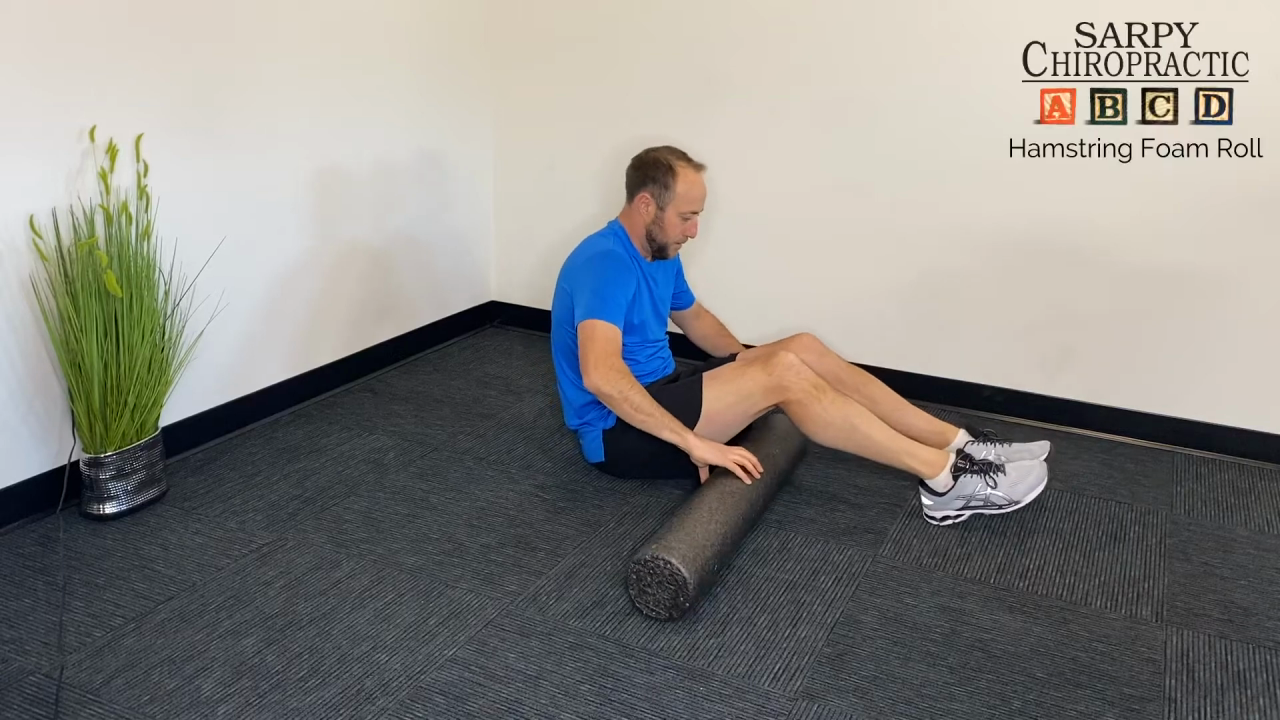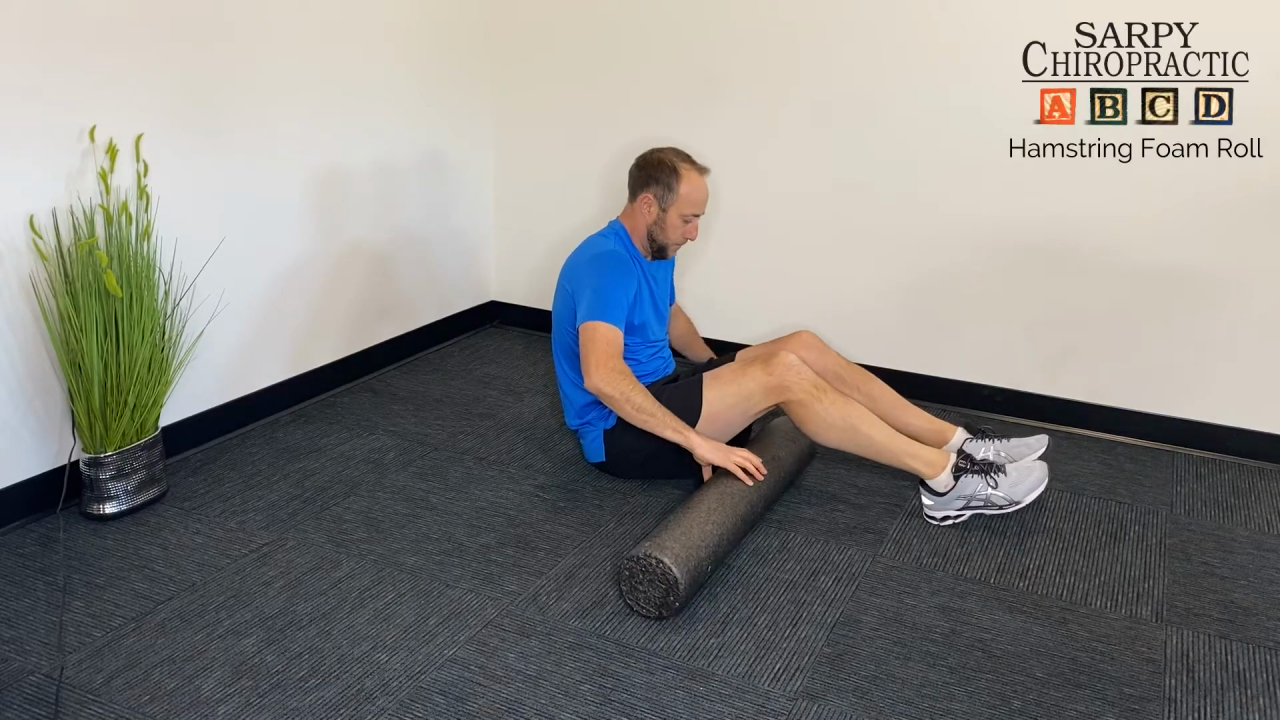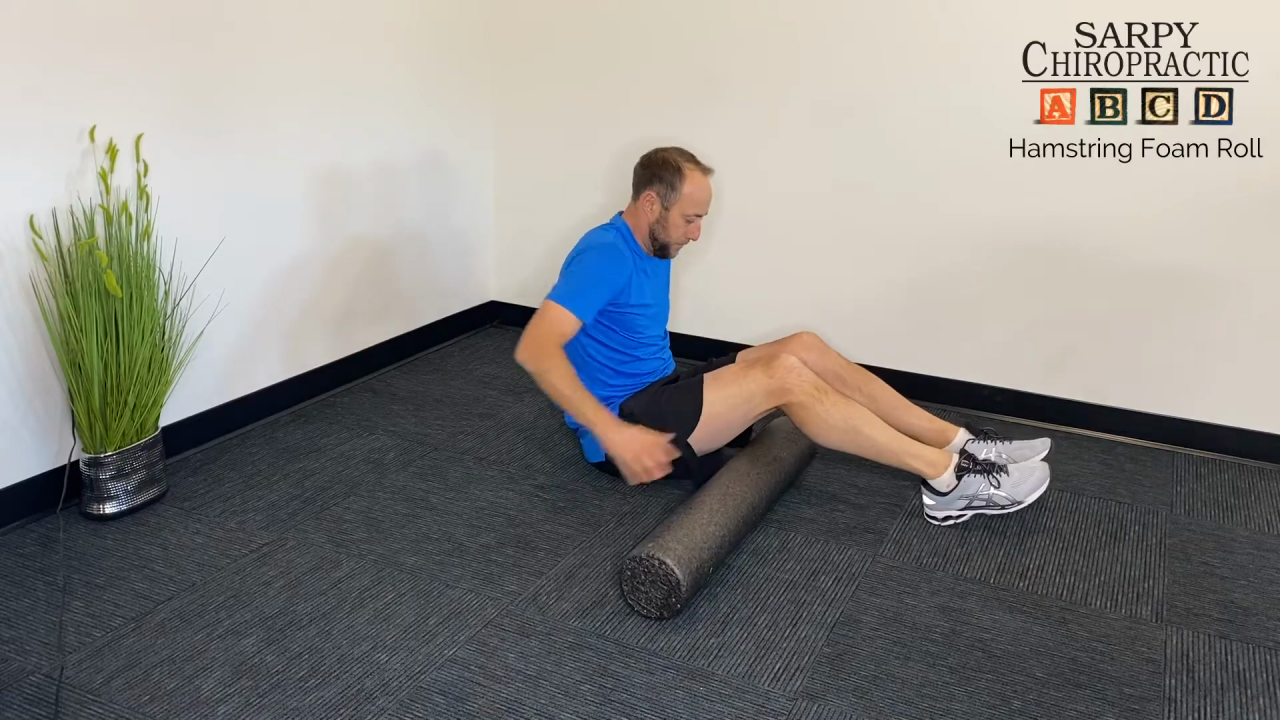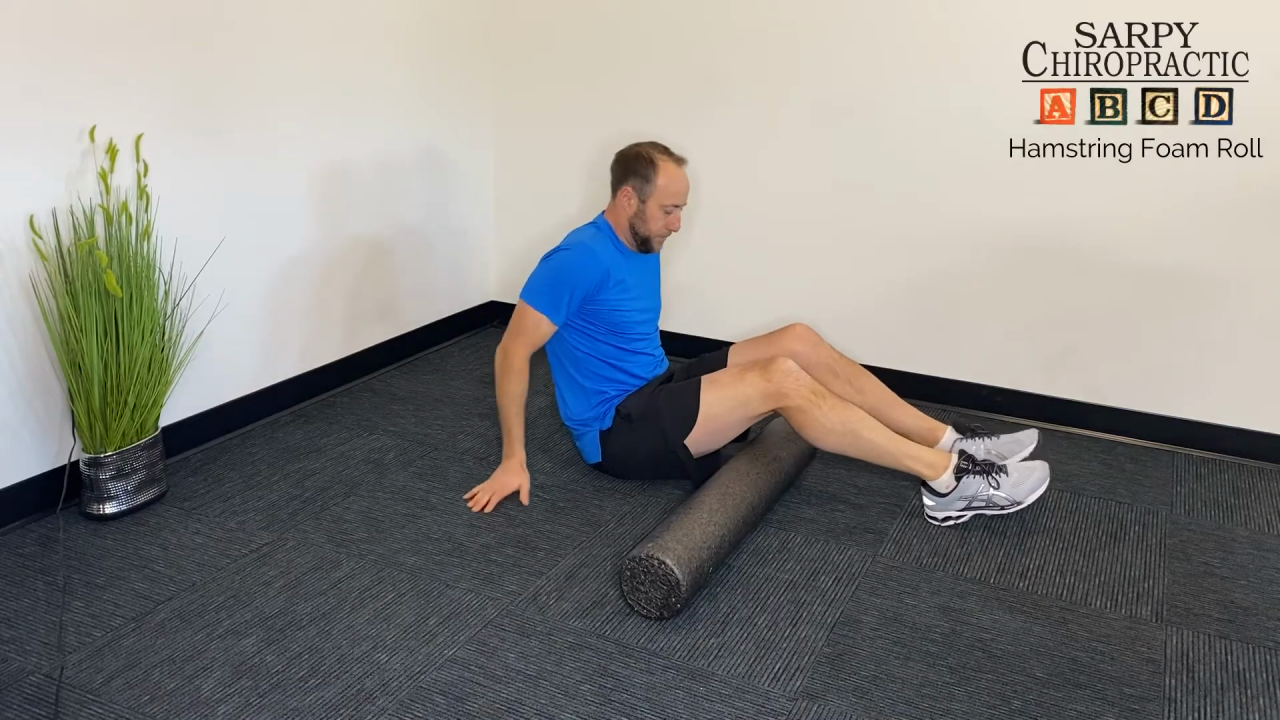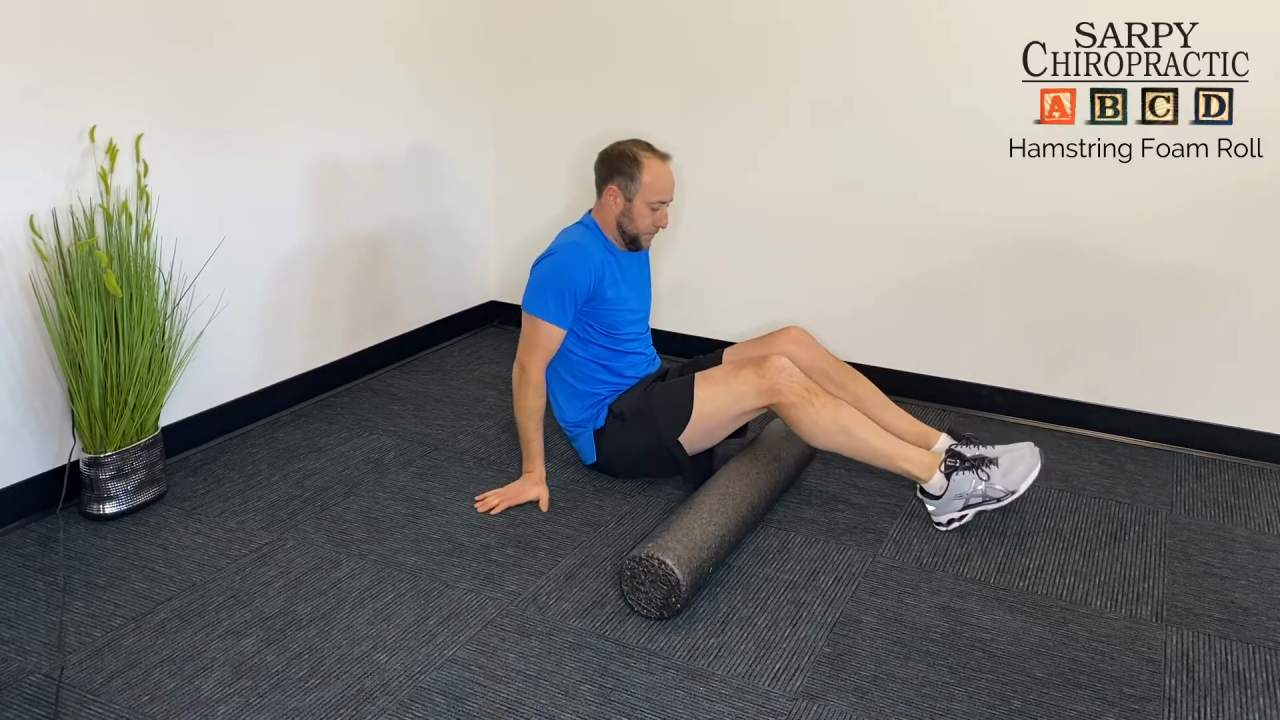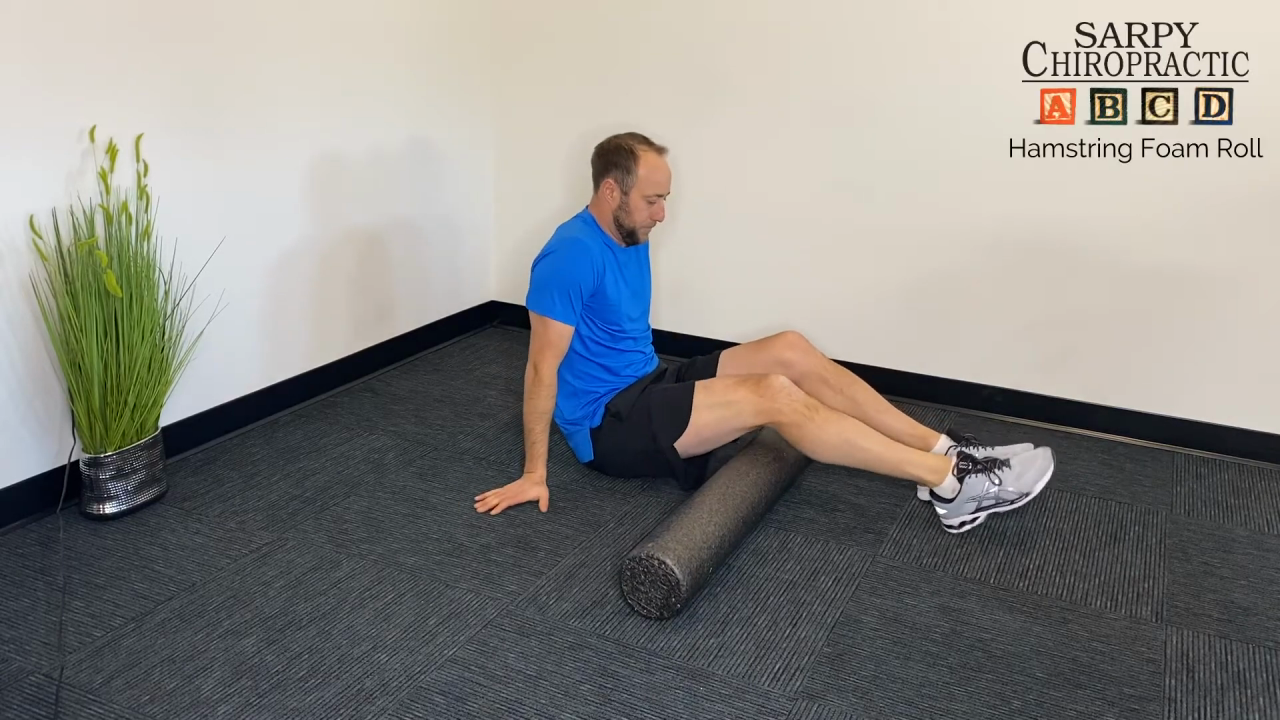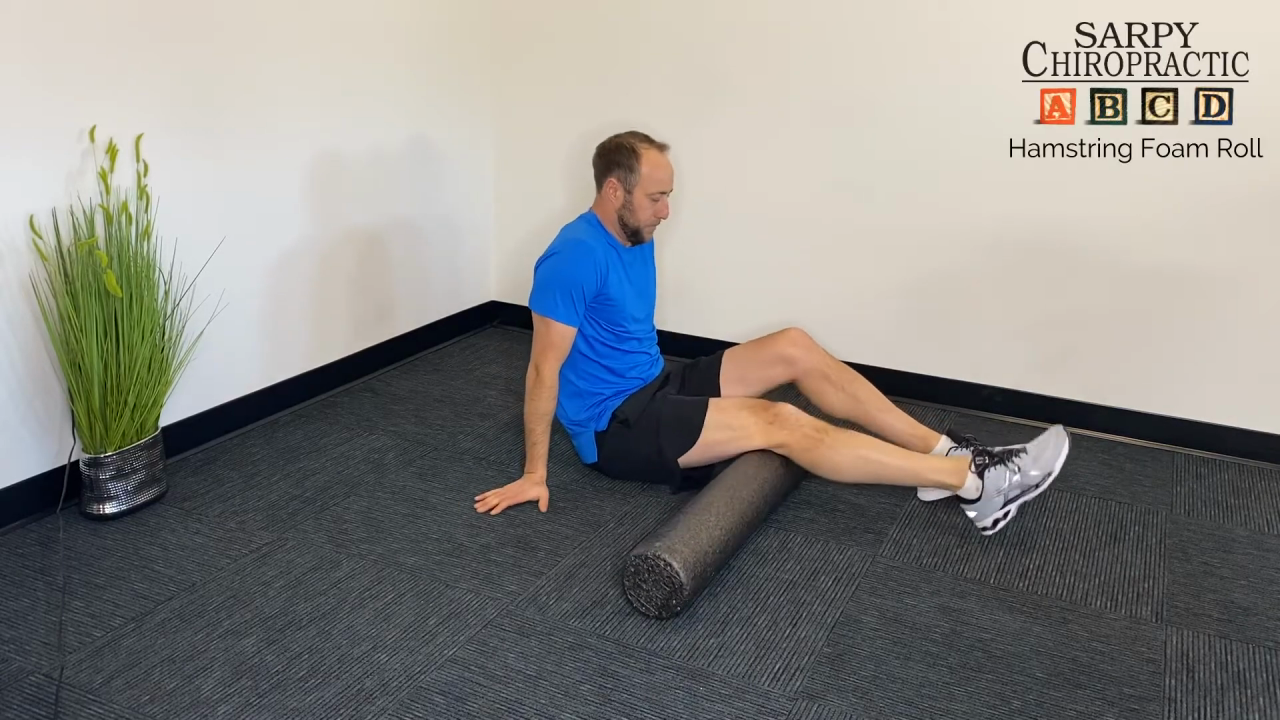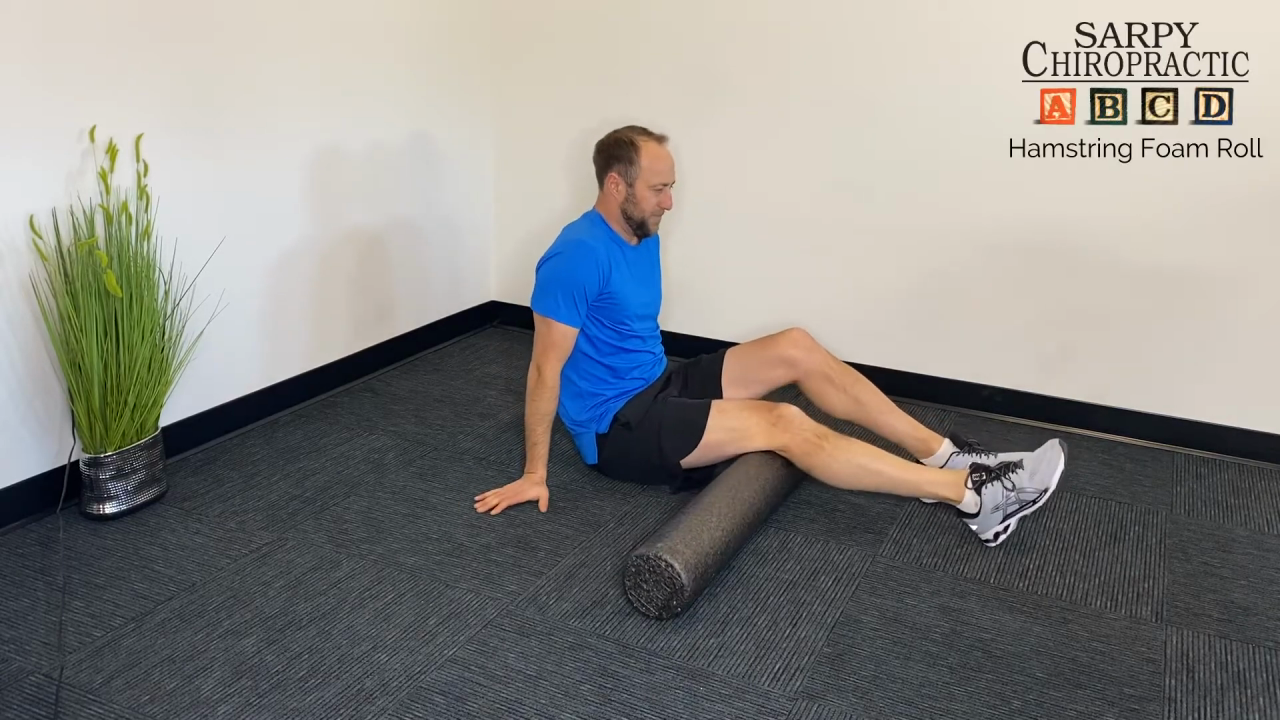
dt=0.3s
person 1, frame 1
left shoulder: (659, 255)
right shoulder: (604, 263)
left elbow: (693, 317)
right elbow: (599, 374)
left wrist: (749, 369)
right wrist: (694, 443)
left hip: (659, 394)
right hip: (620, 434)
left knee: (802, 349)
right knee: (783, 372)
left ankle: (959, 446)
right ankle: (946, 478)
person 1, frame 2
left shoulder: (654, 251)
right shoulder: (606, 262)
right elbow: (601, 376)
left wrist: (729, 375)
right wrist: (698, 442)
left hip: (657, 394)
right hip: (620, 434)
left knee: (802, 346)
right knee: (783, 372)
left ankle: (956, 444)
right ankle: (946, 478)
person 1, frame 3
left shoulder: (651, 249)
right shoulder: (604, 257)
right elbow: (534, 348)
right wrist: (612, 432)
left hip: (656, 397)
right hip: (626, 427)
left knee: (804, 348)
right knee: (783, 374)
left ankle: (959, 446)
right ankle: (947, 479)
person 1, frame 4
left shoulder: (639, 247)
right shoulder: (582, 258)
right elbow: (512, 350)
right wrist: (514, 460)
left hip: (654, 394)
right hip: (620, 433)
left knee: (799, 341)
right knee: (781, 379)
left ankle: (950, 444)
right ankle: (947, 480)
person 1, frame 5
left shoulder: (630, 243)
right shoulder: (571, 260)
right elbow: (529, 367)
right wrist: (534, 472)
left hip: (647, 389)
right hip: (613, 429)
left knee: (793, 344)
right knee: (775, 376)
left ankle: (943, 449)
right ankle: (941, 481)
person 1, frame 6
left shoulder: (629, 238)
right shoulder: (571, 255)
right elbow: (543, 369)
right wrist: (534, 473)
left hip: (646, 387)
right hip: (611, 426)
left knee: (790, 351)
right knee: (773, 396)
left ankle: (942, 452)
right ankle: (951, 484)
person 1, frame 7
left shoulder: (636, 239)
right shoulder: (574, 257)
right elbow: (544, 369)
right wrist: (533, 474)
left hip: (655, 387)
right hip: (615, 427)
left knee: (792, 347)
right knee: (780, 425)
left ankle: (942, 453)
right ankle: (976, 485)
person 1, frame 8
left shoulder: (642, 235)
right shoulder: (578, 256)
right elbow: (546, 369)
right wrist: (534, 474)
left hip: (657, 384)
right hip: (617, 427)
left knee: (795, 348)
right knee: (782, 425)
left ankle: (943, 455)
right ankle: (972, 496)
